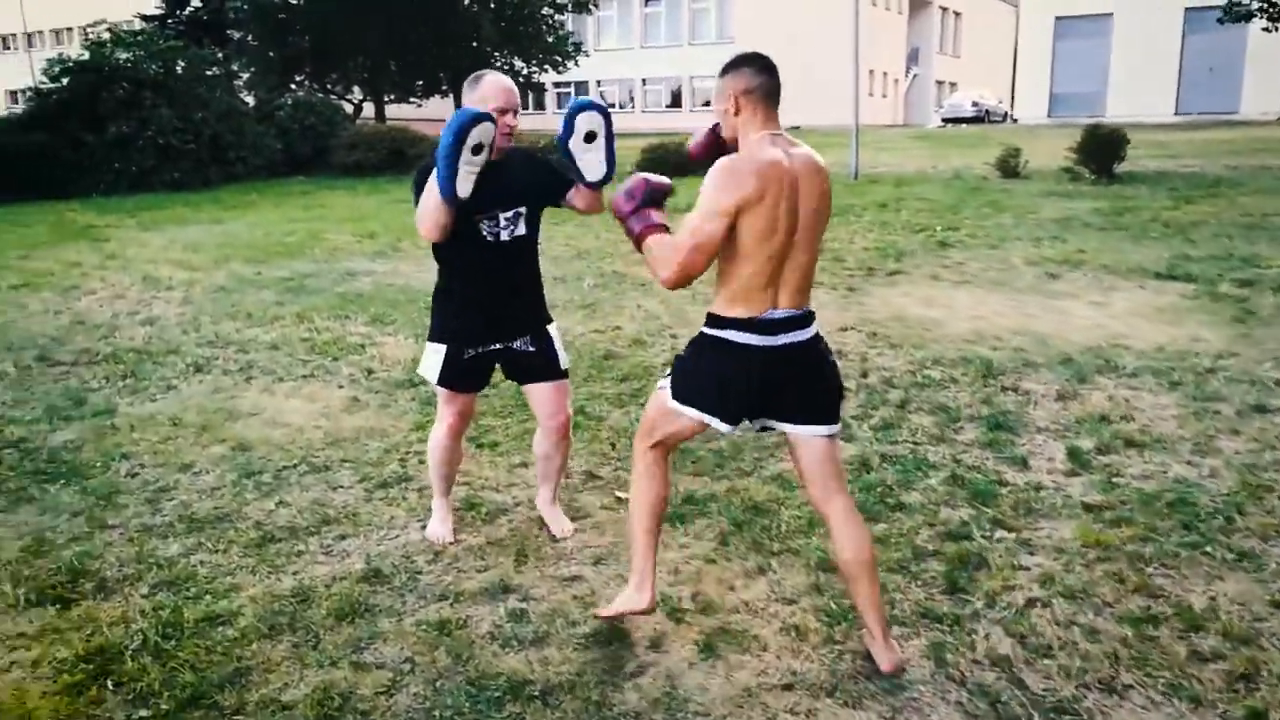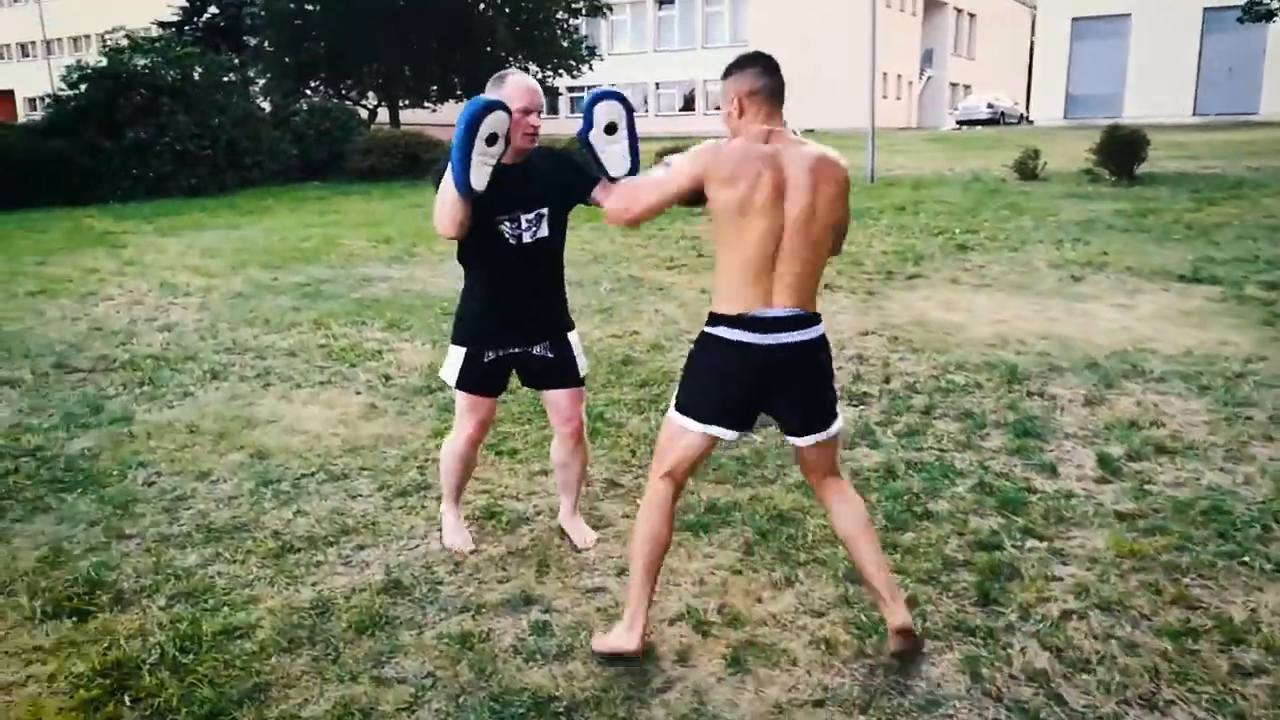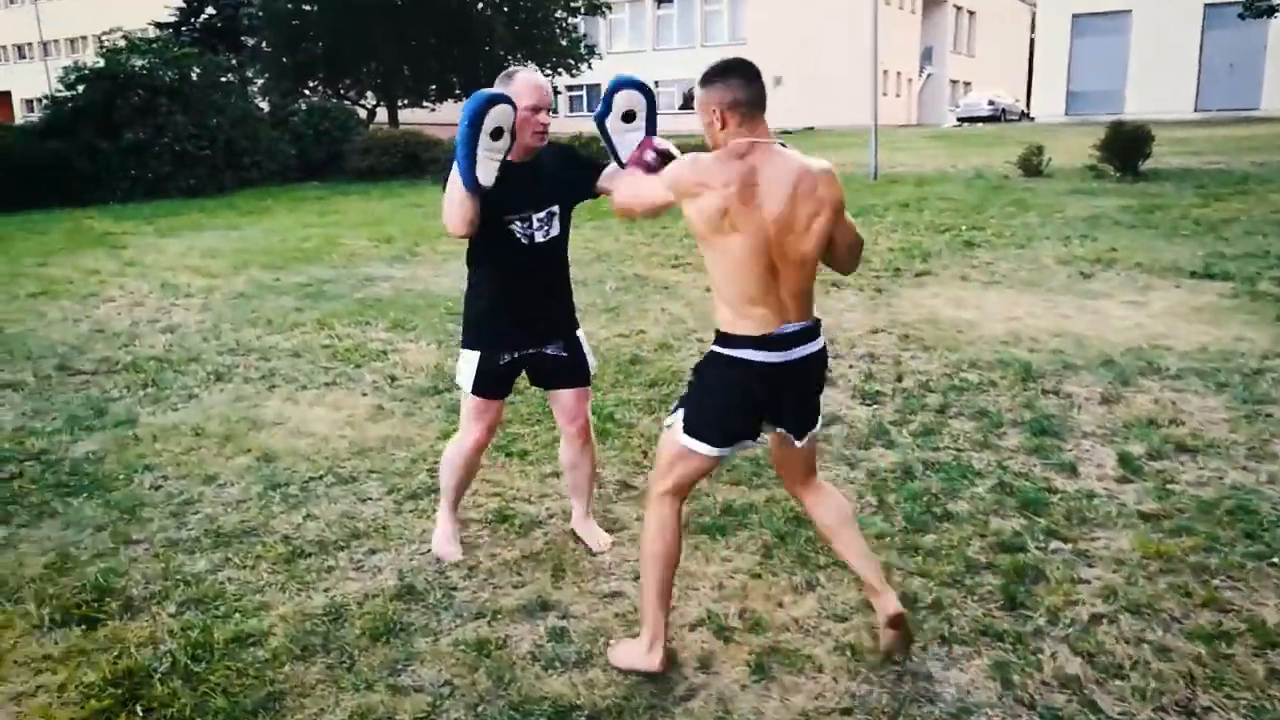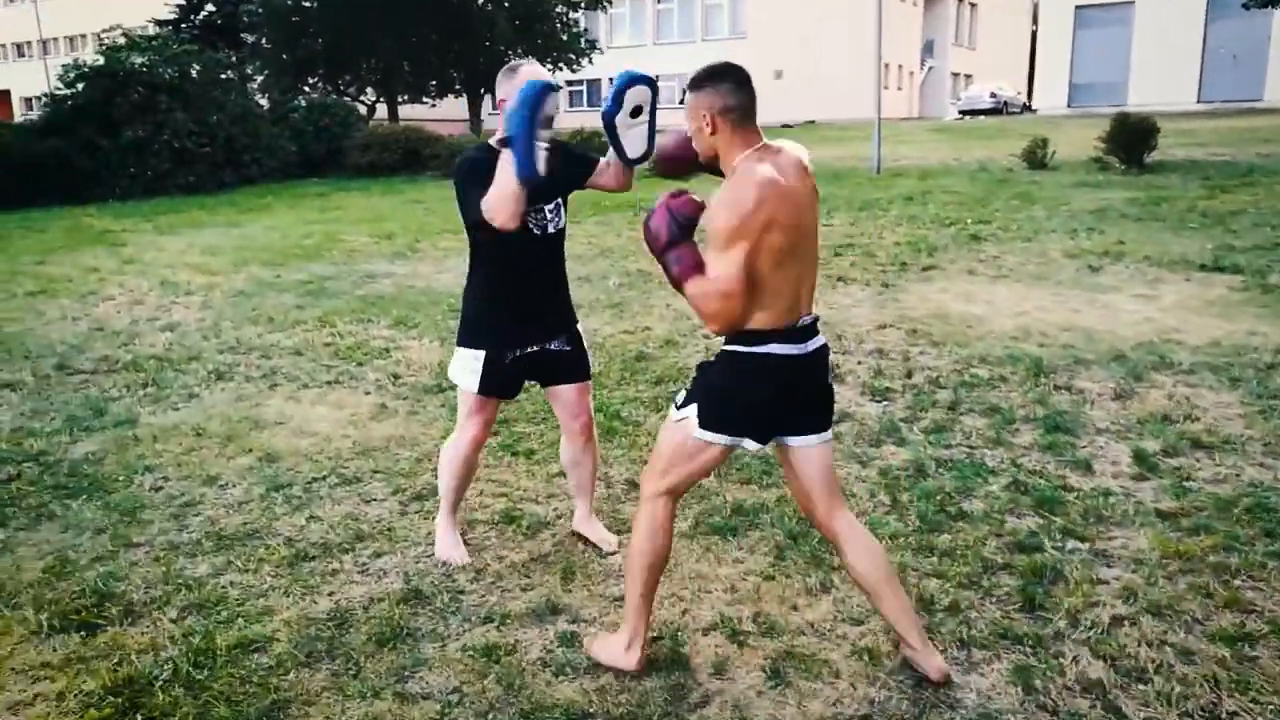
dt=0.1s
person 1, frame 1
left shoulder: (734, 172)
right shoulder: (815, 165)
left elbow: (674, 271)
left wrist: (641, 217)
left hip: (730, 349)
right hip: (800, 347)
left knee: (651, 442)
right knee: (833, 494)
left ankle: (639, 587)
right ankle: (881, 641)
person 1, frame 2
left shoulder: (720, 156)
right shoulder: (831, 167)
left elbow: (619, 211)
left wrist: (633, 179)
left hip: (732, 349)
right hip: (802, 347)
left knee: (664, 477)
right knee: (829, 483)
left ankle: (632, 625)
right ankle: (894, 610)
person 1, frame 3
left shoulder: (710, 176)
right shoulder: (820, 176)
left elbow: (624, 194)
right elbow: (848, 258)
left wrist: (643, 162)
left hip: (739, 366)
right hip: (803, 356)
left knee: (666, 492)
right knee: (806, 482)
left ankle: (649, 641)
right ankle: (884, 598)
person 1, frame 4
left shoulder: (738, 200)
right shoulder: (793, 161)
left elbow: (720, 316)
left wrist: (673, 248)
left hip: (748, 363)
right hip: (804, 356)
left knee: (658, 488)
right knee: (828, 508)
left ankle: (630, 639)
right ankle: (919, 646)
person 2, frame 1
left shoulder: (530, 166)
right shoulder: (445, 170)
left elbow: (590, 202)
right elbow: (430, 231)
left wrist: (593, 157)
right wrist: (448, 165)
left hip: (527, 319)
right hip: (462, 324)
left knee: (556, 417)
right knee: (452, 421)
left ankle: (548, 502)
right ankle: (441, 504)
person 2, frame 2
left shoulder: (555, 165)
right shoulder: (465, 169)
right elbow: (448, 227)
right wrist: (465, 157)
left hip: (548, 323)
right hip: (484, 327)
left knee: (570, 425)
right knee: (471, 428)
left ankle: (570, 513)
right ankle: (450, 510)
person 2, frame 3
left shoulder: (560, 162)
right shoulder: (471, 169)
right elbow: (461, 225)
right wrist: (477, 157)
left hip: (555, 323)
right hip: (493, 328)
left knee: (577, 425)
right knee: (477, 433)
left ankle: (582, 516)
right ankle: (446, 516)
person 2, frame 4
left shoulder: (558, 155)
right shoulder: (476, 163)
left elbow: (616, 178)
right elbow: (505, 217)
right wrist: (516, 143)
left hip: (554, 318)
right hip: (493, 324)
left knee: (579, 421)
right knee: (473, 431)
left ankle: (585, 515)
right ankle: (446, 522)
